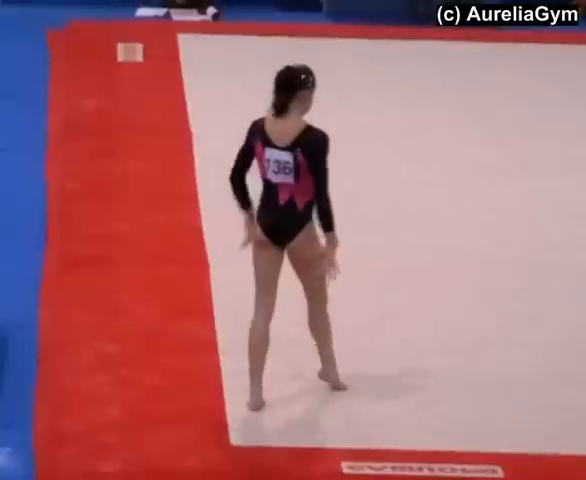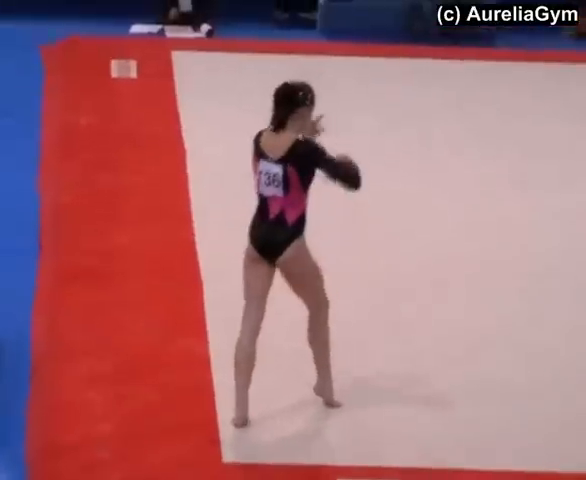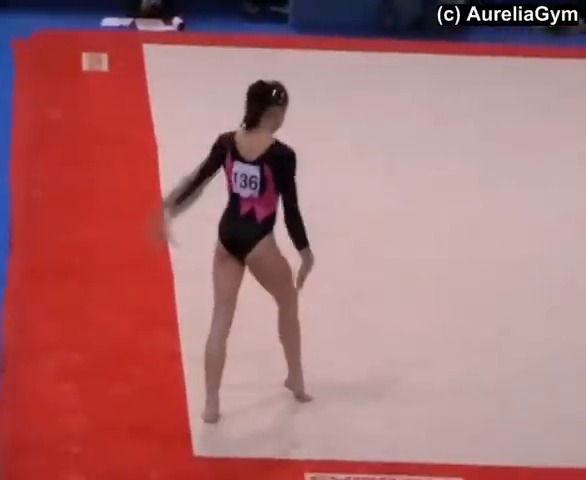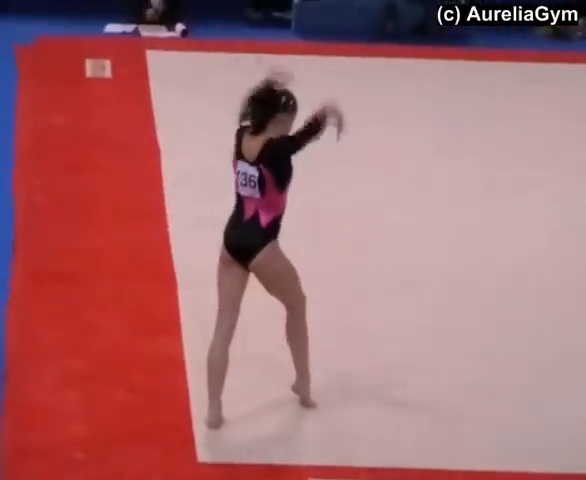
dt=0.4s
person 1, frame 1
left shoulder: (257, 129)
right shoulder: (315, 138)
left elbow: (236, 177)
right elbow: (321, 192)
left wrist: (249, 214)
right wrist: (330, 239)
left hip: (266, 223)
right hip: (298, 227)
left knee: (262, 309)
right knee: (317, 301)
left ankle: (255, 391)
right ankle: (330, 370)
person 1, frame 2
left shoulder: (260, 140)
right shoulder: (307, 150)
right elbow: (352, 180)
right wrist: (344, 161)
left hip: (258, 237)
right hip: (288, 241)
left knee: (250, 322)
right knee: (319, 308)
left ankle: (240, 407)
right ankle: (325, 385)
person 1, frame 3
left shoulder: (227, 142)
right shoulder: (283, 154)
left elbow: (199, 179)
right elbow: (290, 207)
left wrist: (170, 206)
right wrist: (305, 251)
left hip: (227, 235)
right hip: (257, 241)
left knee: (221, 321)
right knee: (288, 303)
left ankle: (211, 404)
right ankle: (296, 381)
person 1, frame 4
left shoulder: (242, 137)
right shoulder: (277, 149)
left elbow: (249, 107)
right elbow: (305, 135)
left wrist: (270, 86)
right wrist: (322, 117)
left hip: (232, 239)
right hip: (260, 244)
left knee: (224, 327)
right knee: (296, 305)
left ankle: (214, 409)
right ankle: (303, 385)
